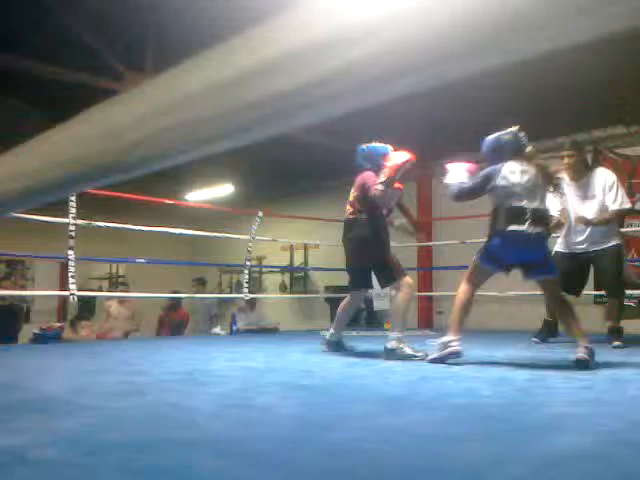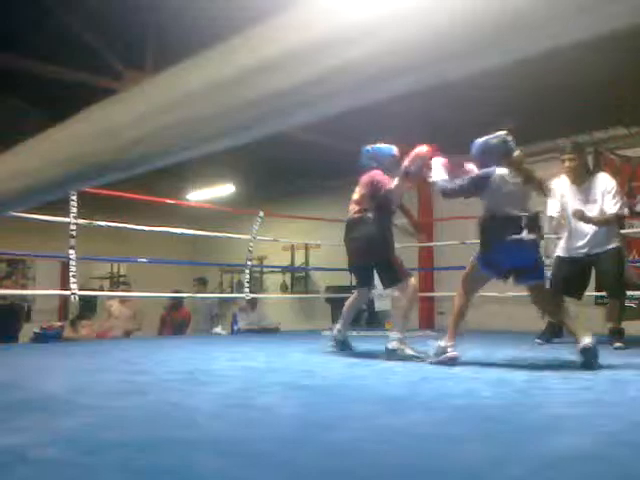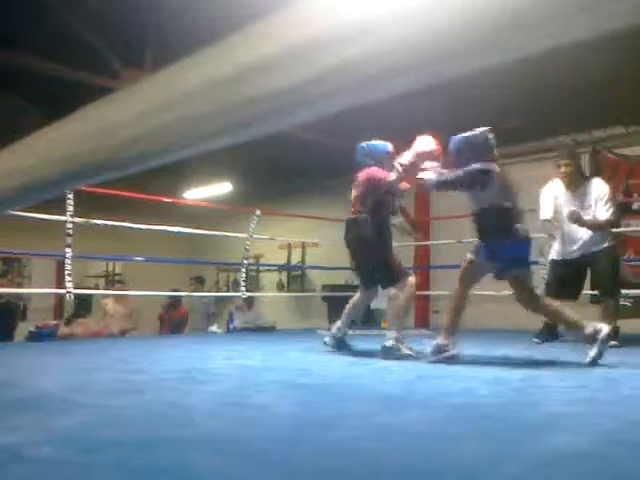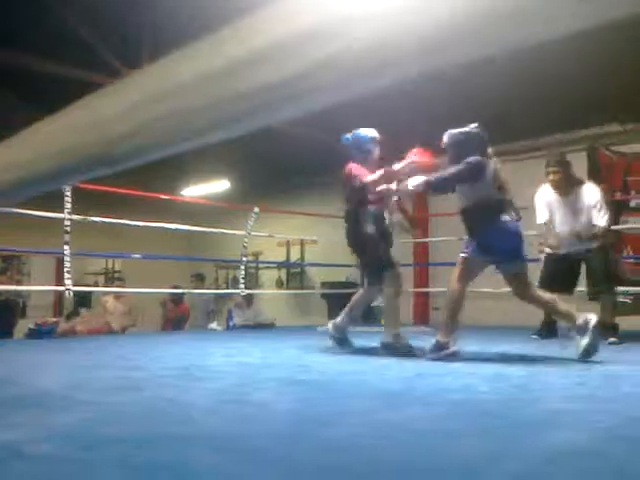
dt=0.1s
person 1, frame 1
left shoulder: (495, 172)
right shoulder: (537, 172)
left elbow: (459, 194)
left wrist: (456, 176)
left hip: (505, 238)
right hip: (534, 240)
left knee: (469, 283)
right knee: (555, 297)
left ankle: (451, 340)
right ankle: (583, 347)
person 1, frame 2
left shoulder: (488, 175)
right shoulder: (521, 175)
left elbow: (449, 190)
left wrist: (438, 172)
right wrist: (476, 176)
left hip: (500, 244)
right hip: (528, 245)
left knee: (466, 288)
right knee: (545, 301)
left ankle: (447, 345)
right ankle: (584, 342)
person 1, frame 3
left shoulder: (480, 171)
right shoulder: (486, 173)
left elbow: (449, 181)
right elbow: (451, 179)
left wrist: (431, 176)
right wrist: (434, 174)
left hip: (500, 239)
right hip: (515, 238)
left knee: (463, 283)
right knee: (528, 298)
left ankle: (445, 343)
right ankle: (592, 331)
person 1, frame 4
left shoulder: (474, 164)
right shoulder: (480, 167)
left elbow: (441, 181)
right elbow: (444, 184)
left wrist: (418, 182)
right wrist: (422, 181)
left hip: (492, 231)
right hip: (506, 231)
left knee: (459, 279)
right knee: (525, 290)
left ankle: (445, 341)
right ankle: (582, 321)
person 2, frame 1
left shoulder: (363, 181)
right shoulder: (368, 177)
left elbow: (384, 210)
right elbow: (381, 200)
left wrist: (395, 189)
right wrist: (389, 175)
left hip: (354, 241)
right hip: (367, 240)
left knee: (357, 293)
right knee: (404, 284)
left ankle: (333, 337)
right ankle: (394, 343)
person 2, frame 2
left shoulder: (367, 180)
right shoulder: (377, 176)
left elbow: (390, 205)
right elbow: (394, 193)
left wrist: (406, 182)
right wrist: (407, 170)
left hip: (357, 240)
right hip: (372, 240)
left knee: (363, 291)
right knee: (408, 286)
left ankle: (339, 335)
right ankle: (396, 344)
person 2, frame 3
left shoulder: (368, 178)
right shoulder: (372, 174)
right elbow: (392, 180)
right wrist: (413, 156)
left hip: (360, 240)
right hip: (369, 238)
left knee: (367, 292)
right knee: (406, 284)
left ankle: (337, 333)
right ankle: (393, 342)
person 2, frame 4
left shoulder: (370, 169)
right shoulder: (353, 169)
right elbow: (370, 183)
right wrist: (398, 168)
left hip: (374, 232)
right hip: (365, 232)
left knee: (374, 286)
right knee: (391, 279)
left ankle: (339, 326)
right ankle: (392, 338)
person 3, frame 1
left shoulder: (605, 177)
right shoulder: (557, 183)
left elbow: (620, 213)
right elbow: (555, 216)
left wrist: (591, 221)
right wrist: (558, 221)
left hip: (605, 243)
right hip: (570, 245)
left knee: (614, 285)
left ankle: (614, 331)
right ankle: (549, 326)
person 3, frame 2
left shoulder: (605, 182)
right shoulder: (557, 185)
left elbow: (616, 217)
right elbow: (554, 217)
left wrist: (589, 219)
right wrist: (558, 222)
left hip: (605, 245)
right hip: (571, 248)
left knee: (615, 287)
right knee: (556, 286)
left ankle: (615, 332)
right ankle: (553, 327)
person 3, frame 3
left shoulder: (599, 187)
right shoulder: (550, 190)
left elbow: (607, 223)
right elbow: (547, 220)
left wrist: (582, 222)
right wrist: (553, 228)
left hip: (599, 247)
right hip: (566, 249)
left knee: (610, 286)
right knee: (552, 288)
left ankle: (611, 330)
right ankle: (549, 328)
person 3, frame 4
left shoulder: (591, 192)
right shoulder: (543, 194)
left elbow: (603, 229)
right elbow: (545, 224)
left wrist: (581, 235)
right wrist: (548, 239)
left hip: (593, 244)
right hip: (561, 248)
left knee: (604, 283)
right knee: (545, 283)
left ankle: (609, 327)
right ankle: (548, 325)
